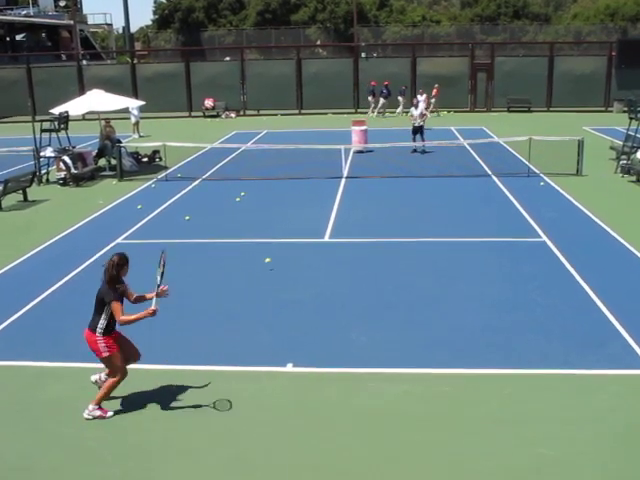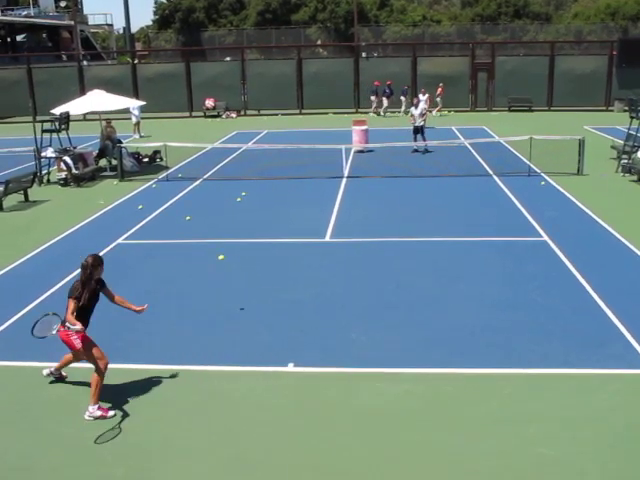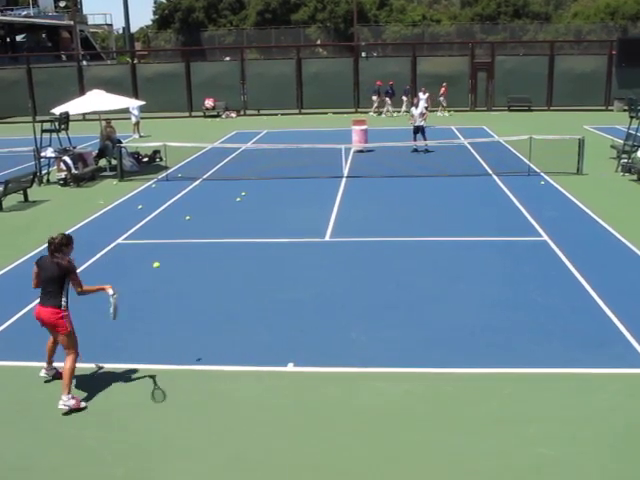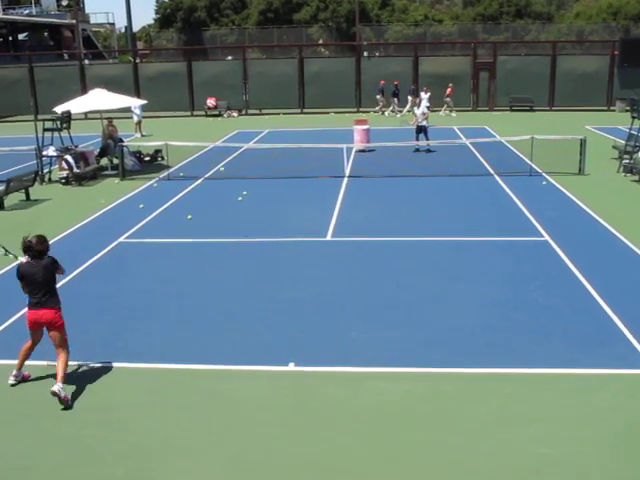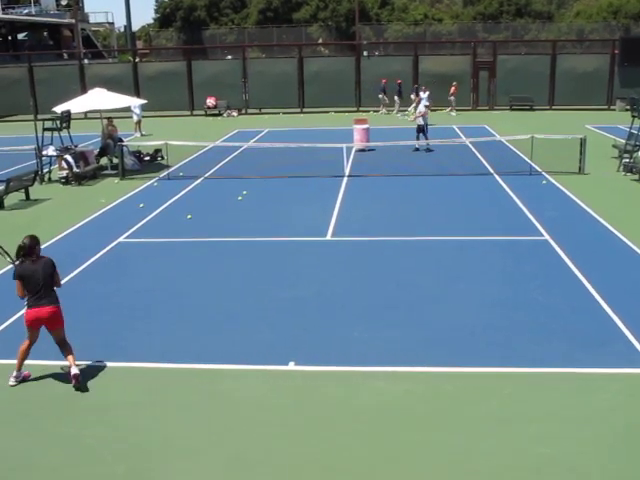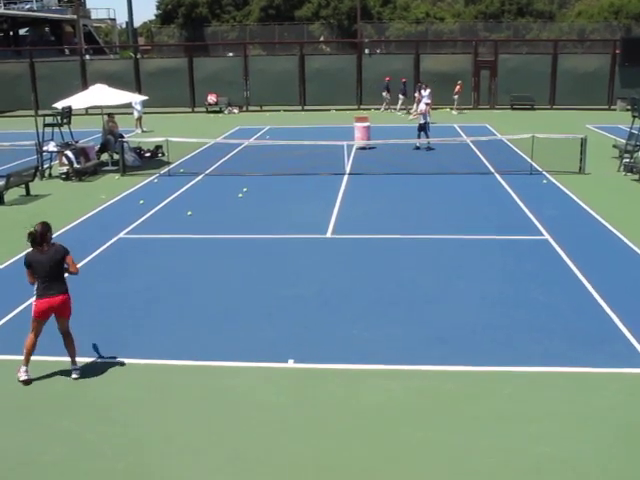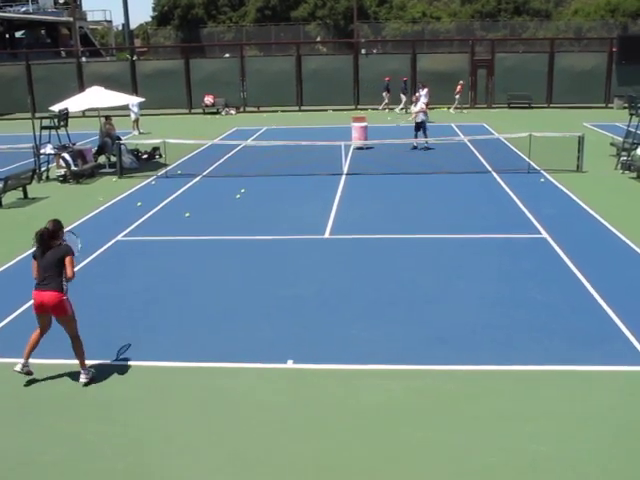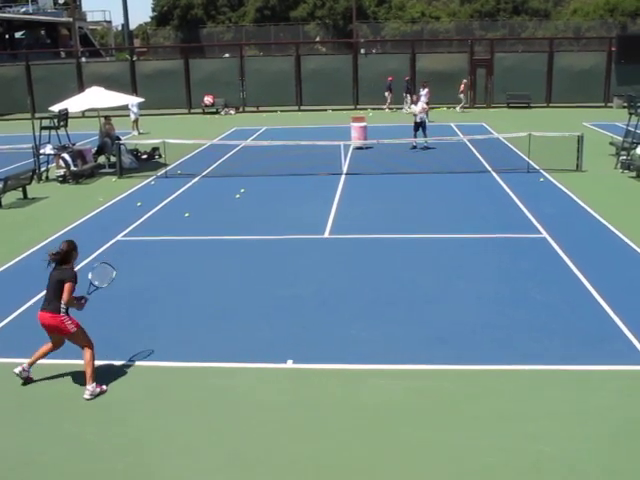
dt=0.2s
person 1, frame 1
left shoulder: (118, 283)
right shoulder: (110, 290)
left elbow: (133, 299)
right elbow: (121, 319)
left wrist: (154, 294)
right wrist: (145, 314)
left hip: (107, 333)
right hip: (98, 336)
left knee: (134, 356)
right knee: (120, 373)
left ankle: (103, 377)
right ankle: (93, 408)
person 1, frame 2
left shoulder: (99, 282)
right shoulder: (78, 288)
left elbow: (114, 298)
right elbow: (69, 316)
left wrist: (134, 308)
right wrist: (76, 325)
left hip: (78, 329)
right hip: (69, 331)
left knee: (80, 354)
right knee: (102, 364)
left ankle: (53, 370)
right ankle: (93, 409)
person 1, frame 3
left shoulder: (41, 261)
right shoulder: (66, 264)
left elbow: (35, 285)
right elbow: (80, 290)
right wrist: (103, 288)
left hip: (40, 310)
right hip: (55, 313)
left knee: (56, 336)
right knee: (71, 353)
left ankle: (48, 369)
right ankle: (67, 398)
person 1, frame 4
left shoulder: (21, 268)
right shoulder: (49, 260)
left elbow: (26, 290)
right elbow: (62, 272)
left hip: (33, 313)
right hip: (52, 312)
left knee: (33, 341)
right knee: (62, 351)
left ankle: (16, 374)
right ankle: (59, 385)
person 1, frame 5
left shoulder: (19, 269)
right shoulder: (48, 262)
left elbow: (21, 295)
right elbow: (57, 284)
left hip: (33, 312)
right hip: (52, 309)
left knee: (30, 341)
right knee: (61, 341)
left ankle: (16, 375)
right ankle: (73, 368)
person 1, frame 6
left shoulder: (29, 256)
right shoulder: (60, 249)
left elbow: (32, 281)
right elbow: (74, 270)
left hip: (41, 301)
right hip: (61, 298)
left knee: (34, 334)
right knee: (65, 331)
left ankle: (24, 370)
right ankle: (74, 367)
person 1, frame 7
left shoulder: (39, 250)
right shoulder: (66, 249)
left elbow: (36, 275)
right elbow: (70, 275)
right wrist: (71, 275)
left hip: (38, 295)
right hip: (56, 297)
left knee: (42, 329)
right knee: (73, 333)
left ankle: (23, 363)
right ankle: (84, 372)
person 1, frame 8
left shoulder: (56, 269)
right shoulder: (71, 273)
right elbow: (66, 301)
left wrist: (76, 298)
right wrist: (78, 304)
left hip: (44, 315)
right hip: (57, 317)
left knee: (57, 343)
right knee: (88, 346)
left ankle: (24, 368)
right ankle: (91, 387)
